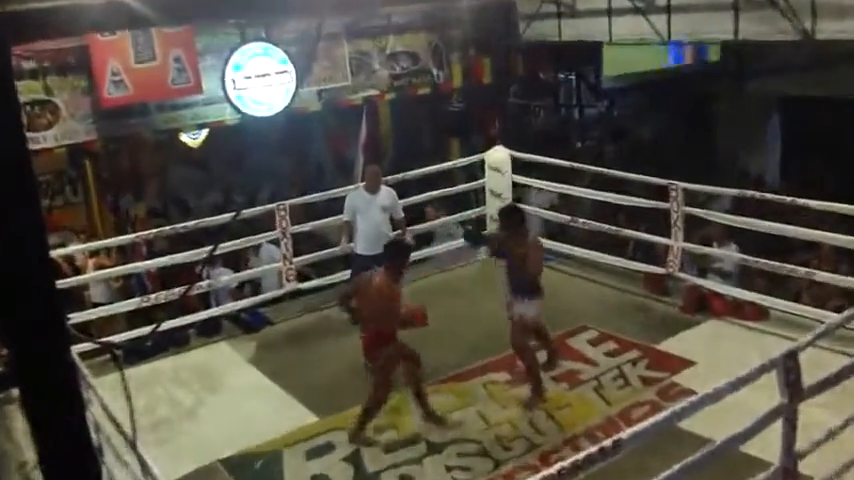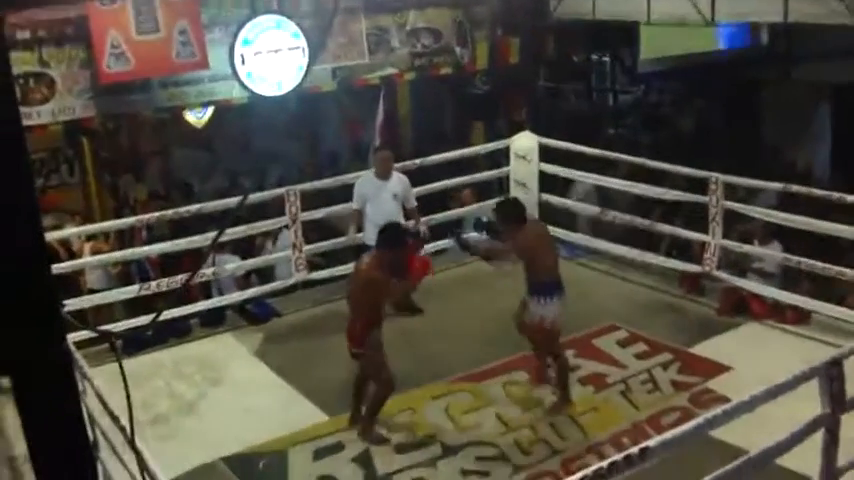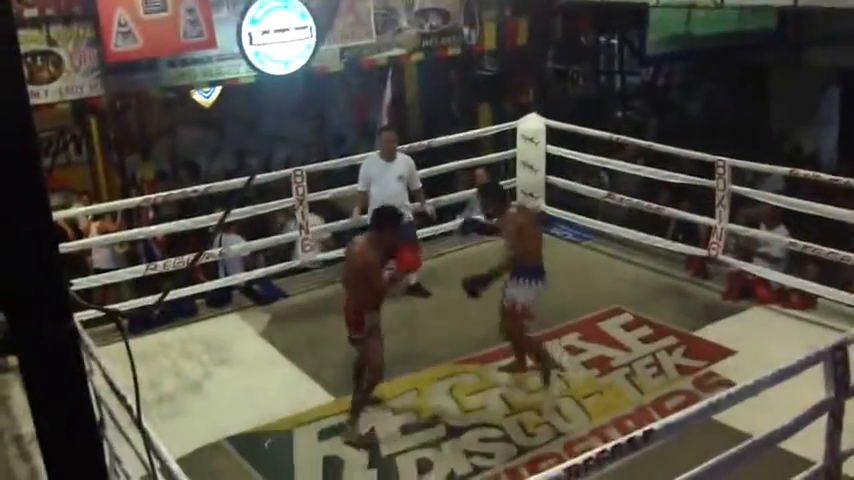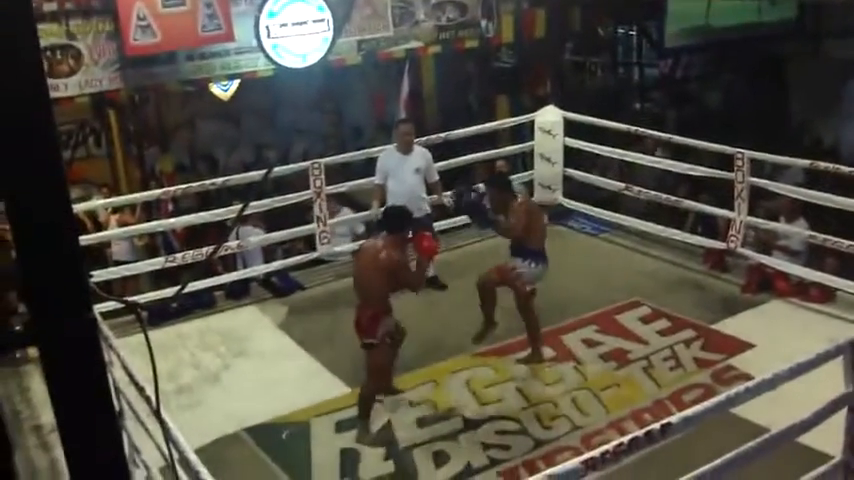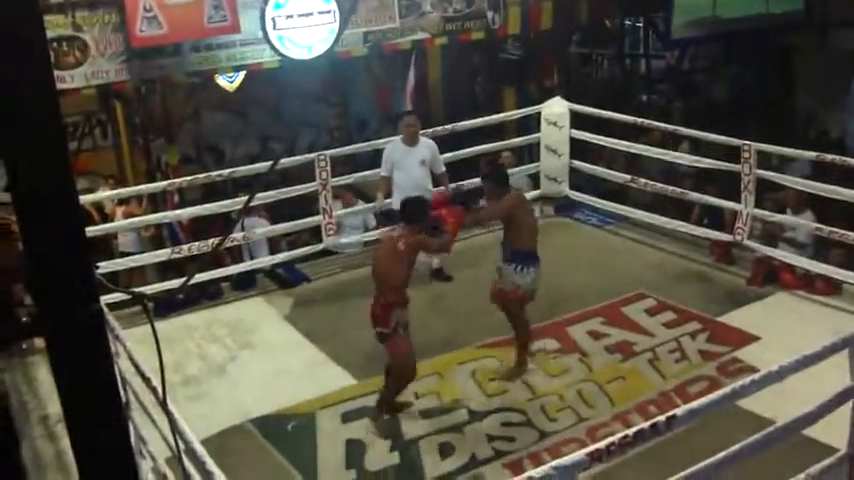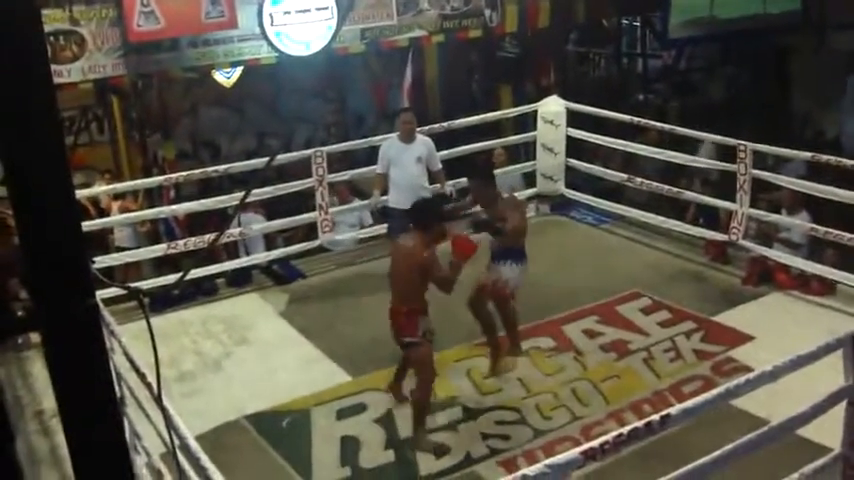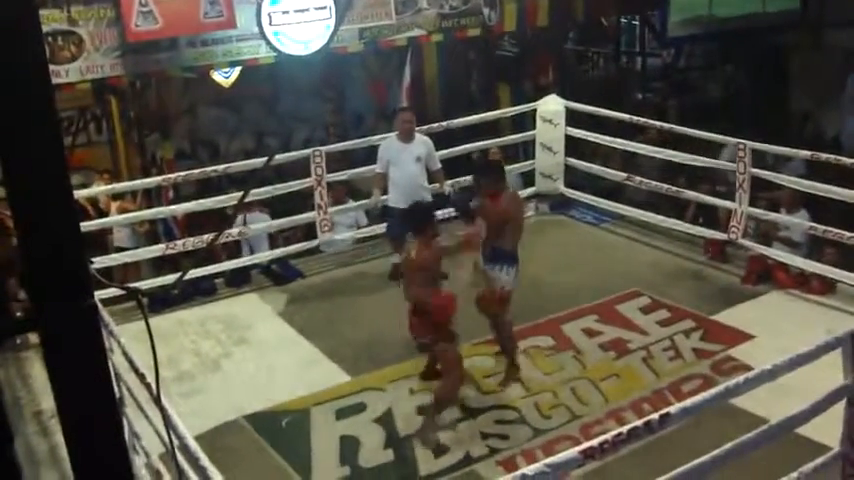
dt=0.3s
person 1, frame 1
left shoulder: (366, 277)
right shoulder: (390, 288)
left elbow: (343, 299)
right elbow: (394, 322)
left wrist: (358, 315)
right wrist: (410, 316)
left hip: (374, 337)
right hip: (380, 343)
left knee: (413, 360)
right knee: (381, 393)
left ankle: (428, 412)
right ankle: (357, 432)
person 1, frame 2
left shoulder: (370, 259)
right shoulder: (374, 274)
right elbow: (396, 299)
left hip: (362, 325)
right hip: (364, 333)
left knee: (366, 371)
right knee: (385, 383)
left ankle: (356, 416)
right ankle: (367, 428)
person 1, frame 3
left shoulder: (360, 242)
right shoulder: (368, 257)
right elbow: (382, 291)
left wrist: (393, 272)
right wrist: (401, 272)
left hip: (359, 308)
right hip: (363, 315)
left knee: (366, 355)
right knee: (375, 371)
left ankle: (359, 395)
right ankle: (352, 425)
person 1, frame 4
left shoulder: (368, 245)
right shoulder: (394, 256)
right elbow: (415, 284)
right wrist: (424, 257)
left hip: (368, 311)
right hip: (375, 318)
left knee: (398, 335)
right knee: (375, 376)
left ankle: (385, 384)
right ankle: (363, 429)
person 1, frame 5
left shoulder: (389, 236)
right shoulder: (414, 241)
right elbow: (443, 246)
right wrist: (451, 226)
left hip: (385, 304)
right hip: (390, 310)
left knee: (398, 360)
right knee: (407, 369)
left ankle: (389, 402)
right ankle: (379, 413)
person 1, frame 6
left shoulder: (402, 241)
right shoulder: (424, 255)
right elbow: (447, 286)
right wrist: (459, 260)
left hip: (401, 311)
right hip: (412, 317)
left knee: (414, 353)
right knee: (426, 378)
left ankle: (396, 385)
right ankle: (419, 437)
person 1, frame 7
left shoulder: (428, 248)
right shoulder: (419, 257)
right elbow: (412, 294)
right wrist: (436, 301)
left hip: (432, 316)
right hip: (427, 321)
left knee: (448, 339)
right knee: (455, 375)
left ankle: (429, 370)
right ankle: (427, 428)
person 2, frame 1
left shoulder: (531, 245)
right shoulder: (511, 237)
left elbow: (532, 274)
right elbow: (494, 241)
left wrist: (510, 257)
right wrist: (482, 239)
left hip: (527, 296)
right hip: (517, 293)
left knee: (519, 344)
right knee: (533, 327)
left ankle: (538, 390)
right ankle: (552, 354)
person 2, frame 2
left shoulder: (524, 237)
right shoulder: (532, 227)
left elbow: (496, 255)
right elbow: (509, 246)
left wrist: (467, 245)
right wrist: (496, 231)
left hip: (546, 295)
right hip: (538, 292)
left knee: (551, 346)
right knee: (523, 322)
left ankle: (565, 397)
right ankle: (542, 368)
person 2, frame 3
left shoulder: (510, 220)
right shoulder: (518, 211)
left elbow: (511, 257)
left wrist: (485, 279)
left hip: (527, 278)
right hip: (525, 274)
left knee: (510, 329)
right knee: (511, 318)
left ankle: (544, 360)
right ankle: (520, 361)
person 2, frame 4
left shoulder: (520, 206)
right shoulder: (513, 204)
left elbow: (514, 233)
left wrist: (487, 215)
right wrist: (475, 209)
left hip: (531, 262)
right hip: (528, 261)
left knee: (484, 281)
right knee: (524, 305)
left ankle: (488, 322)
right ankle: (536, 352)
person 2, frame 5
left shoulder: (510, 202)
right shoulder: (513, 199)
left elbow: (481, 218)
right elbow: (485, 212)
left hip: (522, 265)
right hip: (515, 261)
left knee: (516, 312)
right knee: (499, 298)
left ankle: (521, 362)
right ankle: (524, 344)
person 2, frame 6
left shoulder: (507, 204)
right shoulder: (490, 201)
left elbow: (517, 230)
left wrist: (491, 226)
left hip: (511, 262)
right hip: (500, 259)
left knee: (476, 301)
right knee: (502, 302)
left ankle: (496, 351)
right ankle: (514, 345)
person 2, frame 7
left shoulder: (509, 201)
right shoulder: (495, 199)
left elbow: (491, 218)
left hip: (502, 265)
right hip: (491, 261)
left knee: (498, 315)
right knee: (486, 304)
left ankle: (513, 366)
right ankle: (508, 342)
person 3, frame 1
left shoulder: (390, 194)
right shoulder: (354, 196)
left elbow: (399, 217)
right elbow: (348, 220)
left wrist: (405, 234)
right wrist: (345, 238)
right hip: (363, 250)
person 3, frame 2
left shoulder: (402, 180)
right shoulder: (363, 182)
left elbow: (411, 206)
right elbow: (357, 208)
left wrist: (418, 224)
right wrist: (353, 228)
right hip: (373, 238)
left ankle: (405, 300)
person 3, frame 3
left shoulder: (406, 161)
right shoulder: (369, 164)
left elbow: (415, 186)
right elbow: (362, 190)
left wrist: (424, 204)
right wrist: (357, 210)
left hip: (404, 217)
left ankle: (413, 283)
person 3, frame 4
left shoulder: (424, 154)
right shoulder: (386, 157)
left elbow: (433, 179)
right elbow: (380, 183)
left wrist: (441, 197)
right wrist: (376, 204)
left hip: (421, 210)
left ankle: (430, 276)
person 3, frame 5
left shoulder: (429, 145)
right shoulder: (391, 148)
left elbow: (439, 171)
right elbow: (385, 175)
left wrist: (447, 188)
right wrist: (381, 196)
right hip: (401, 204)
left ankle: (436, 267)
person 3, frame 6
left shoulder: (426, 143)
right shoulder: (387, 146)
left elbow: (436, 168)
right elbow: (381, 173)
left wrist: (444, 186)
right wrist: (376, 194)
left hip: (423, 199)
right hip: (397, 203)
right knee: (397, 237)
person 3, frame 7
left shoulder: (425, 142)
right shoulder: (387, 145)
left elbow: (435, 168)
right elbow: (381, 172)
left wrist: (443, 185)
right wrist: (377, 193)
left hip: (422, 199)
right hip: (397, 201)
right knee: (396, 234)
right ankle: (397, 262)
